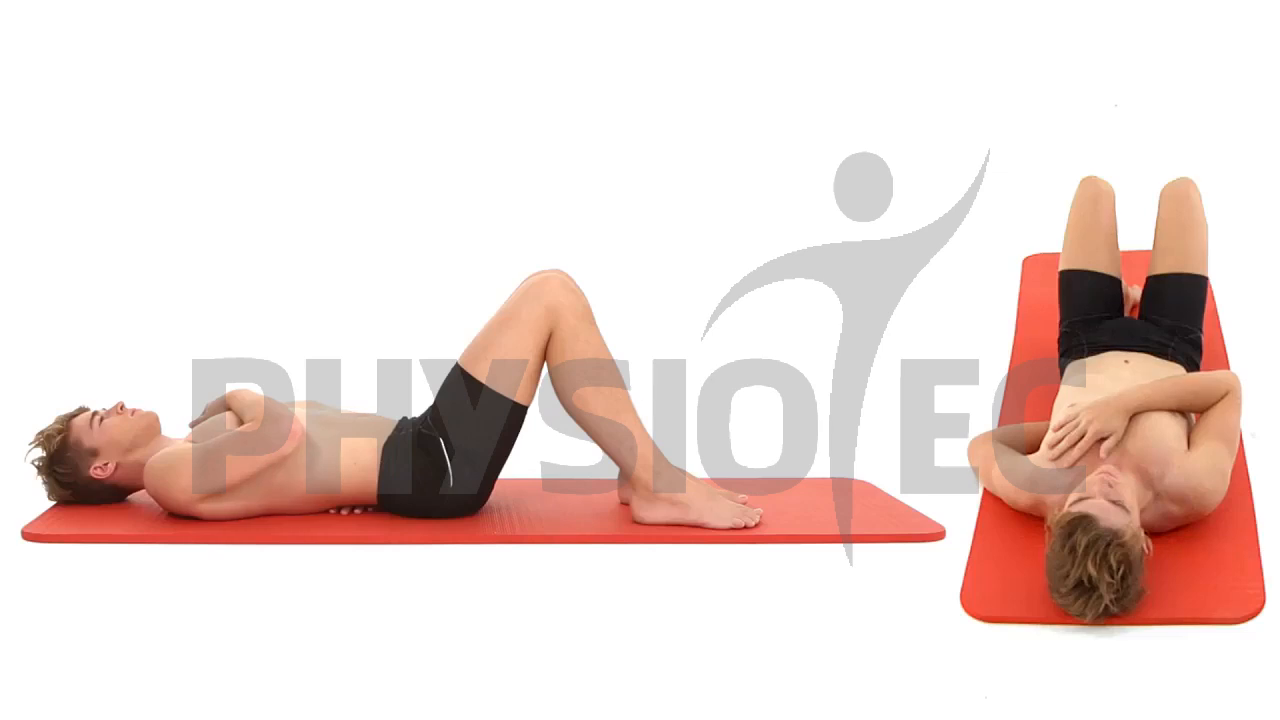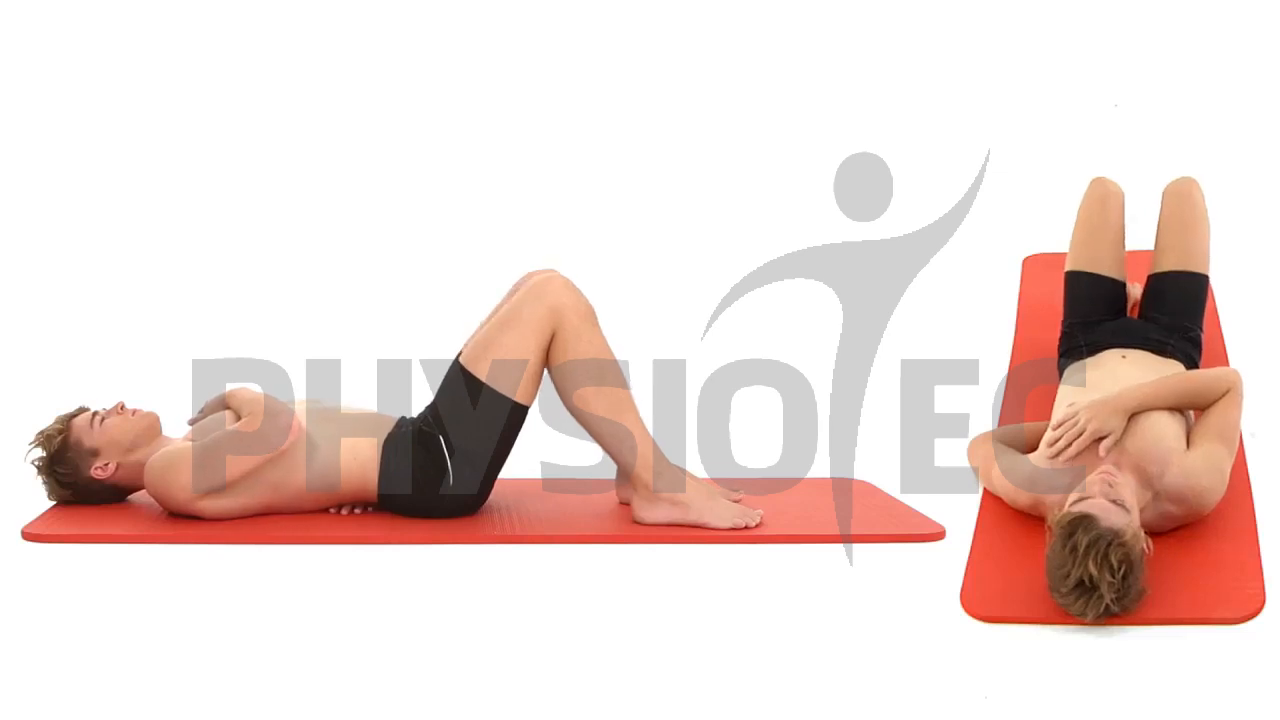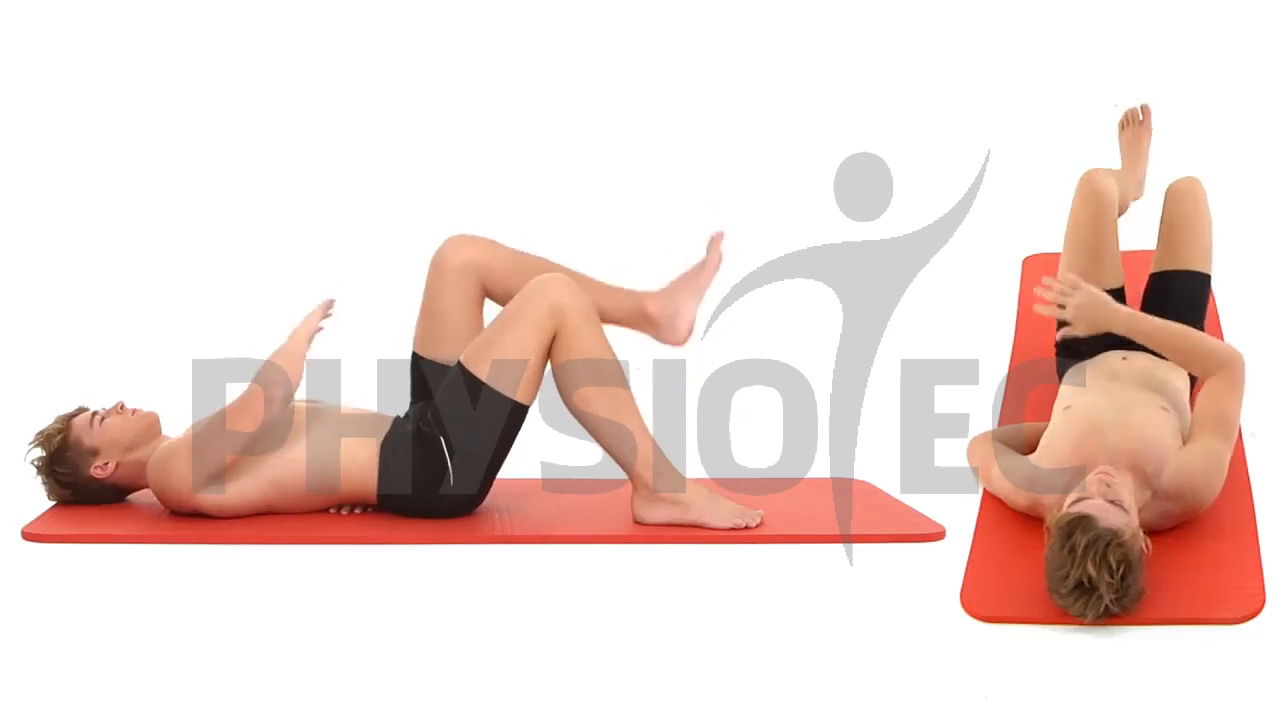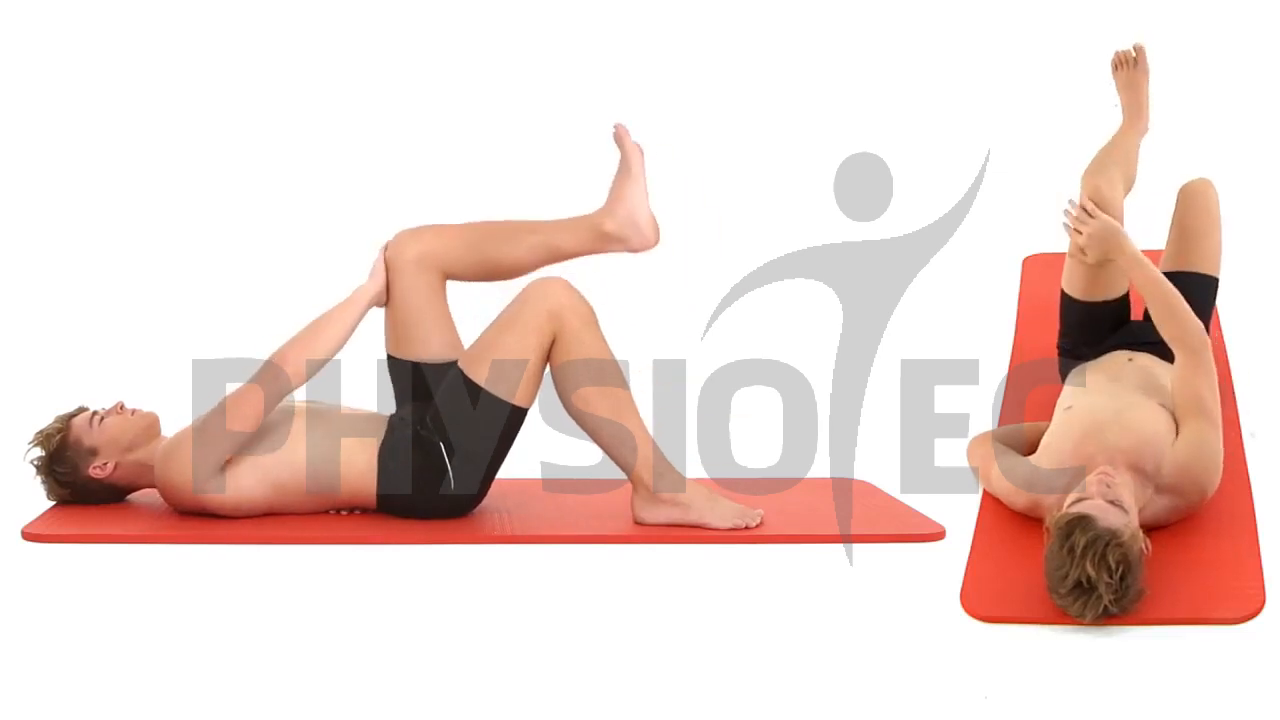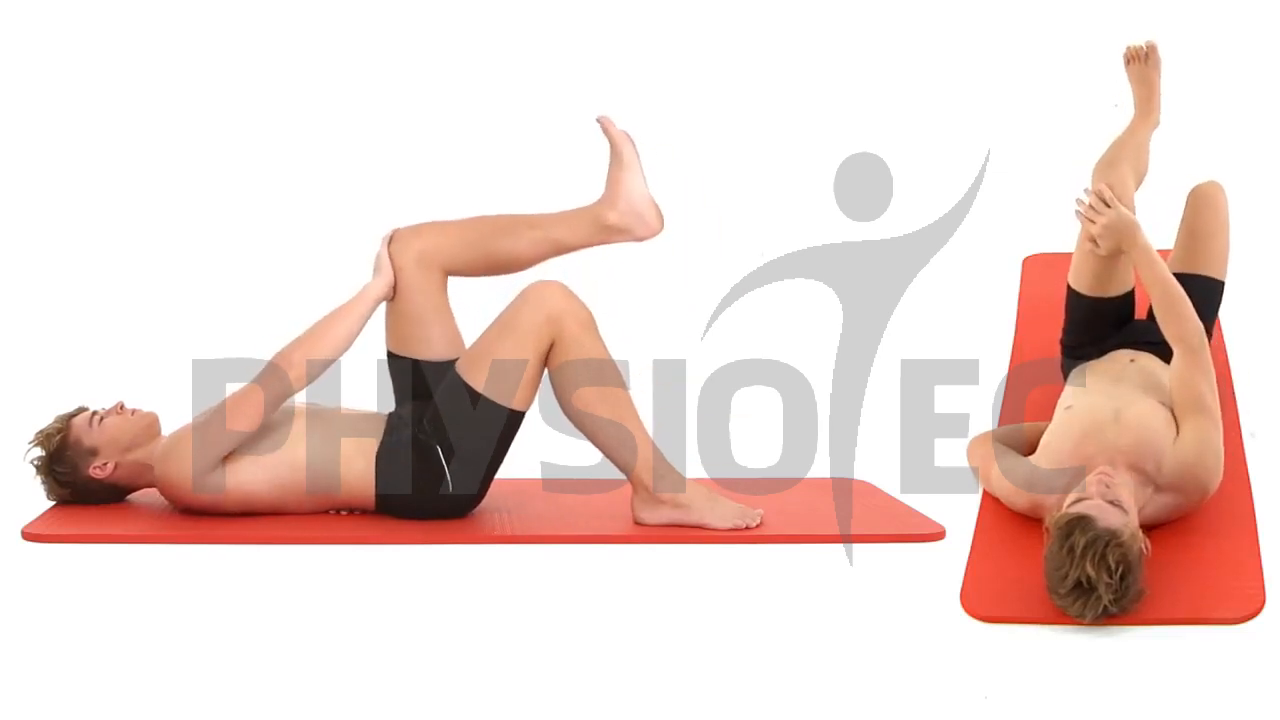
dt=0.7s
person 1, frame 1
left shoulder: (195, 447)
right shoulder: (172, 473)
right elbow: (285, 433)
right wrist: (243, 400)
left hip: (421, 443)
right hip: (434, 469)
left knee: (548, 294)
right knee: (553, 295)
left ankle: (642, 472)
right ankle: (658, 488)
person 1, frame 2
left shoulder: (199, 447)
right shoulder: (174, 473)
right elbow: (282, 429)
right wrist: (238, 397)
left hip: (422, 442)
right hip: (434, 468)
left knee: (541, 288)
right knee: (555, 301)
left ankle: (641, 470)
right ankle: (662, 491)
person 1, frame 3
left shoulder: (199, 451)
right shoulder: (175, 471)
right elbow: (266, 406)
right wrist: (300, 333)
left hip: (418, 435)
right hip: (435, 468)
left knee: (462, 254)
right knee: (554, 300)
left ankle: (655, 310)
right ankle: (661, 491)
person 1, frame 4
left shoulder: (196, 449)
right shoulder: (184, 471)
right elbow: (272, 382)
right wrist: (365, 296)
left hip: (420, 433)
right hip: (434, 467)
left knee: (410, 250)
right knee: (553, 302)
left ankle: (609, 226)
right ankle: (662, 492)
person 1, frame 5
left shoulder: (193, 453)
right shoulder: (180, 468)
right elbow: (274, 385)
right wrist: (372, 294)
left hip: (418, 431)
right hip: (433, 467)
left knee: (413, 247)
right knee: (550, 306)
left ankle: (609, 217)
right ankle: (662, 491)
person 2, frame 1
left shoulder: (1035, 492)
right shoulder: (1190, 496)
left elbow: (980, 445)
right elbow: (1227, 384)
left wrist: (1061, 424)
right wrist: (1127, 404)
left hip: (1089, 350)
right hip: (1168, 351)
left knee: (1095, 189)
right knee: (1180, 190)
left ankle: (1124, 297)
right ankle: (1129, 300)
person 2, frame 2
left shoulder: (1035, 493)
right shoulder: (1189, 496)
left elbow: (980, 445)
right elbow: (1229, 382)
left wrist: (1060, 426)
right wrist: (1125, 405)
left hip: (1088, 349)
right hip: (1167, 351)
left knee: (1105, 190)
right knee: (1183, 189)
left ankle: (1124, 298)
right ankle: (1132, 299)
person 2, frame 3
left shoulder: (1033, 495)
right shoulder: (1187, 494)
left elbow: (979, 444)
right elbow: (1229, 364)
left wrist: (1055, 427)
right wrist: (1117, 318)
left hip: (1085, 362)
right hip: (1164, 365)
left knee: (1097, 185)
right knee: (1185, 189)
left ankle: (1130, 180)
person 2, frame 4
left shoulder: (1034, 495)
right shoulder: (1186, 487)
left elbow: (980, 444)
right elbow: (1194, 348)
left wrist: (1059, 426)
right wrist: (1124, 251)
left hip: (1090, 360)
right hip: (1162, 361)
left knee: (1098, 197)
right knee: (1197, 191)
left ankle: (1136, 120)
person 2, frame 5
left shoulder: (1032, 494)
right shoulder: (1188, 484)
left elbow: (978, 444)
right elbow: (1191, 346)
left wrist: (1056, 426)
right wrist: (1138, 244)
left hip: (1091, 359)
right hip: (1162, 360)
left knee: (1110, 187)
right knee: (1207, 194)
left ankle: (1147, 114)
